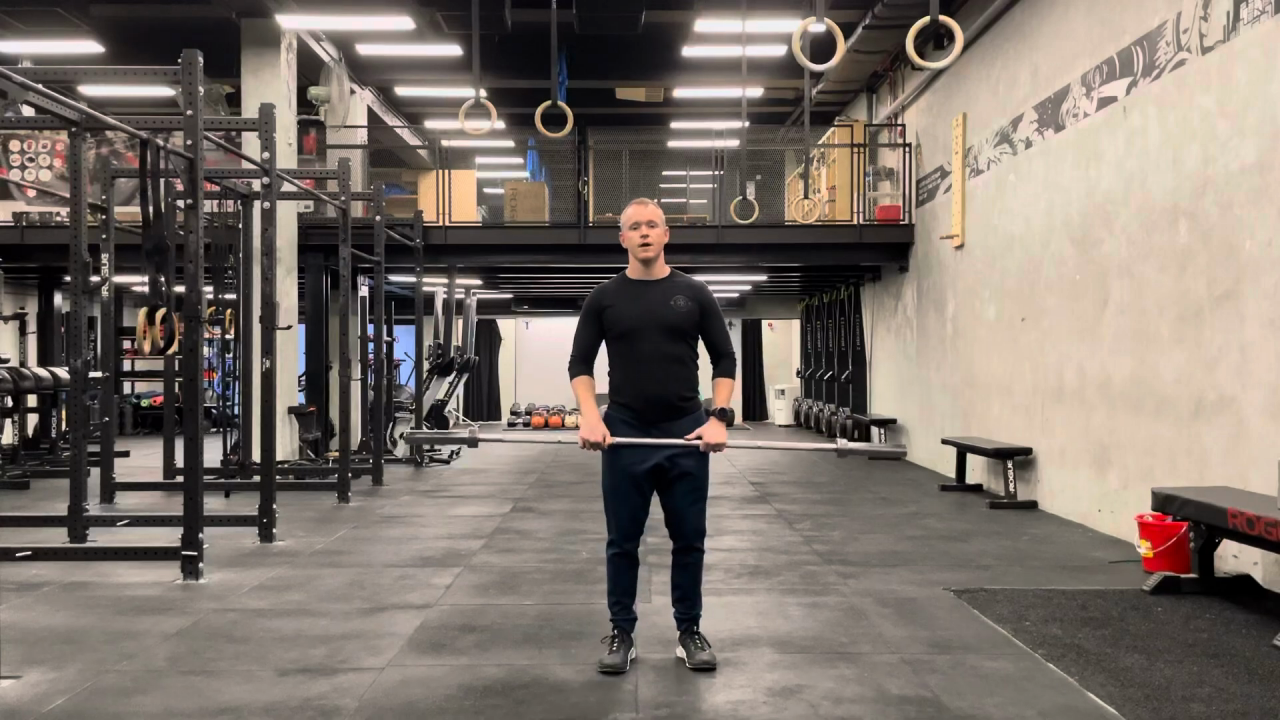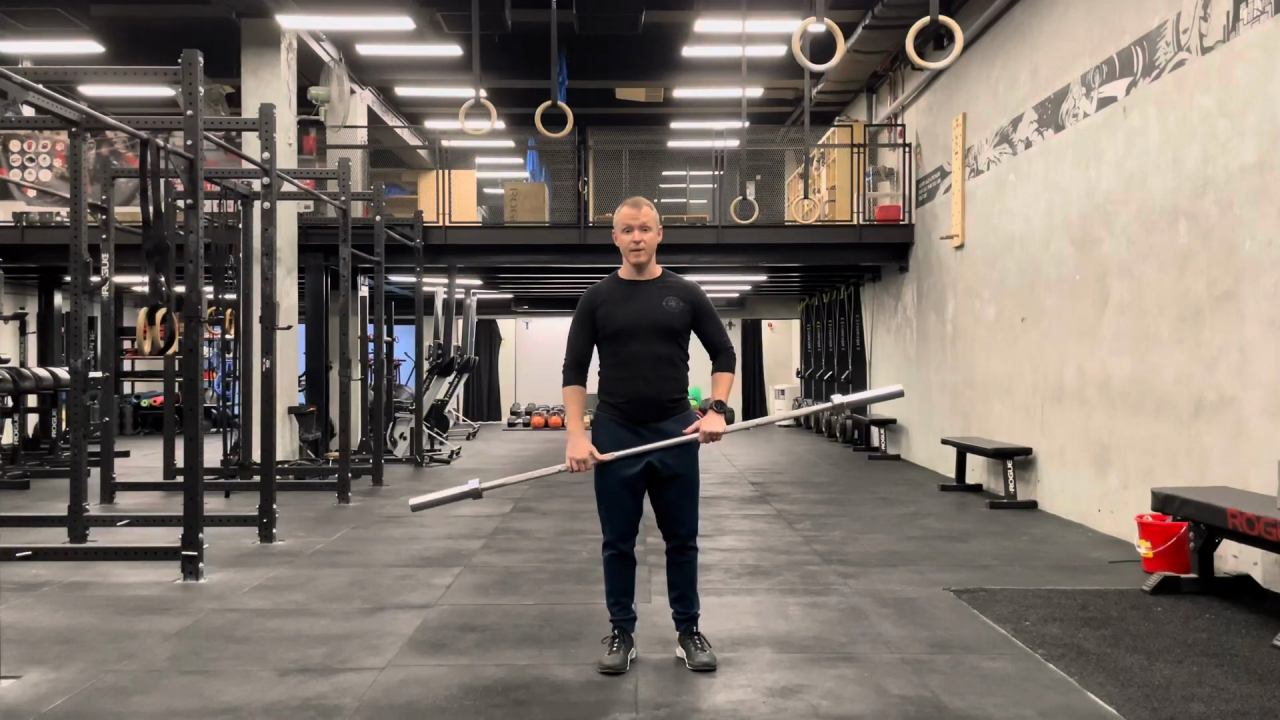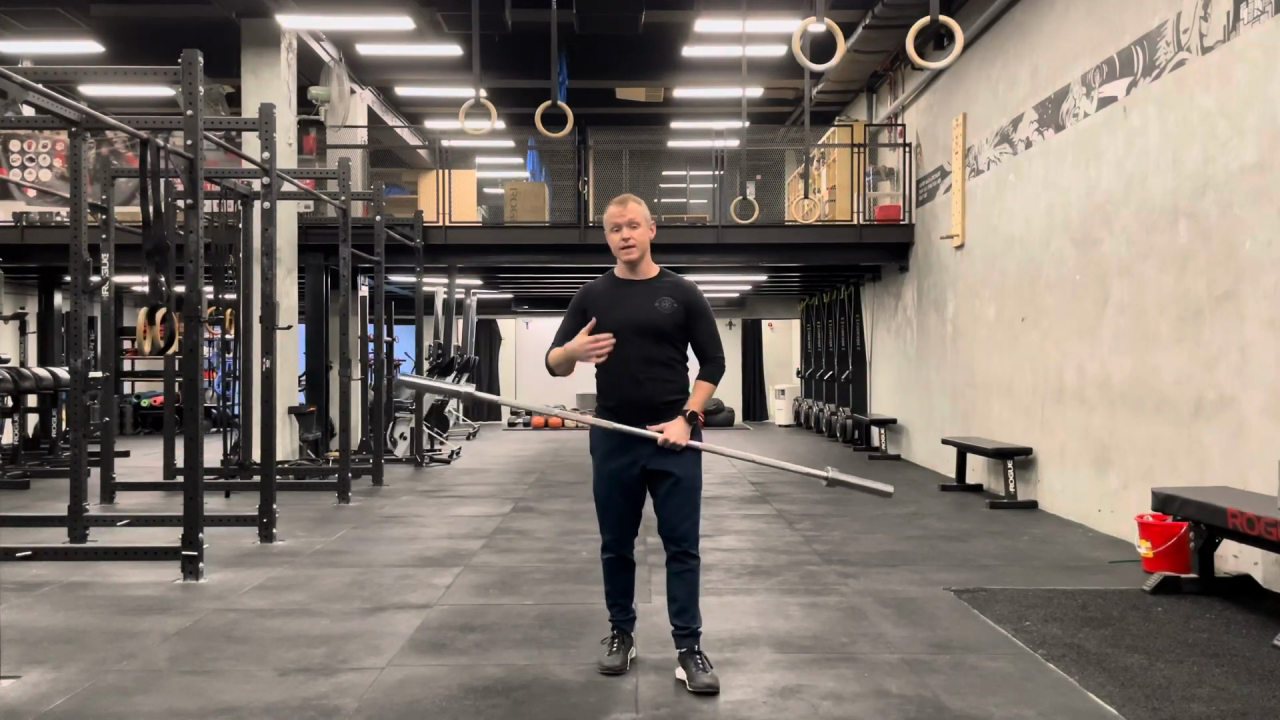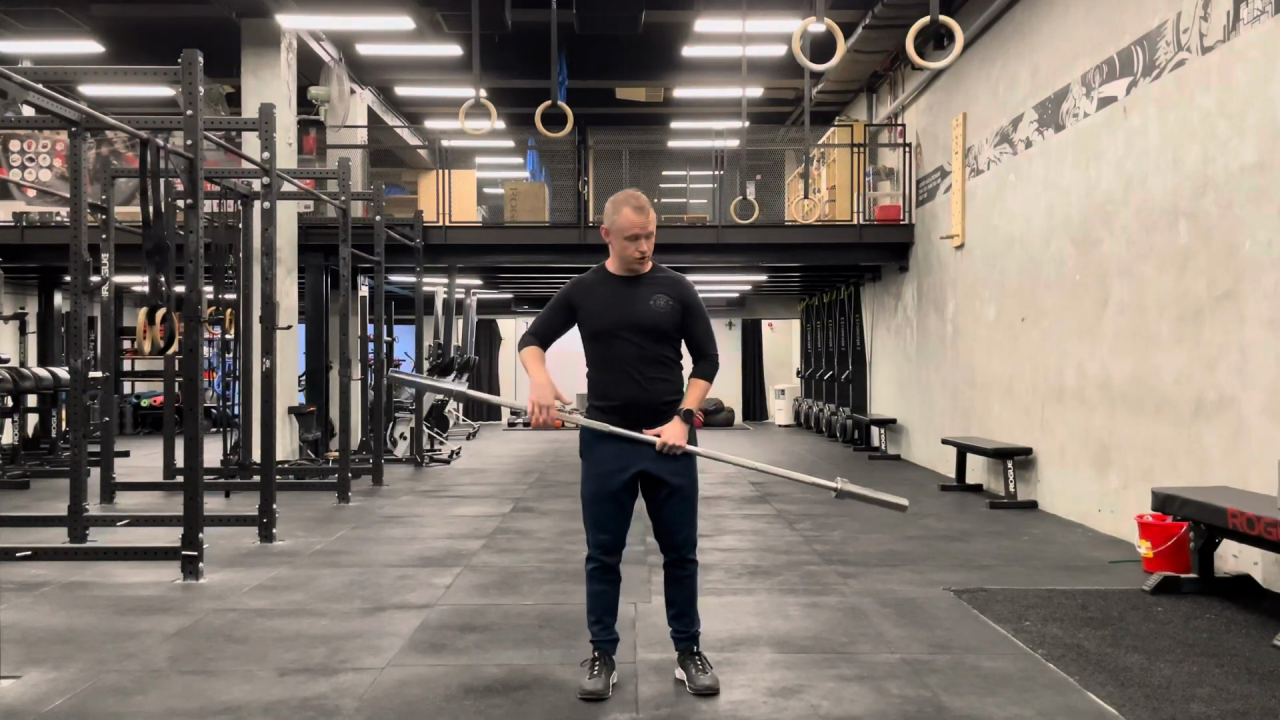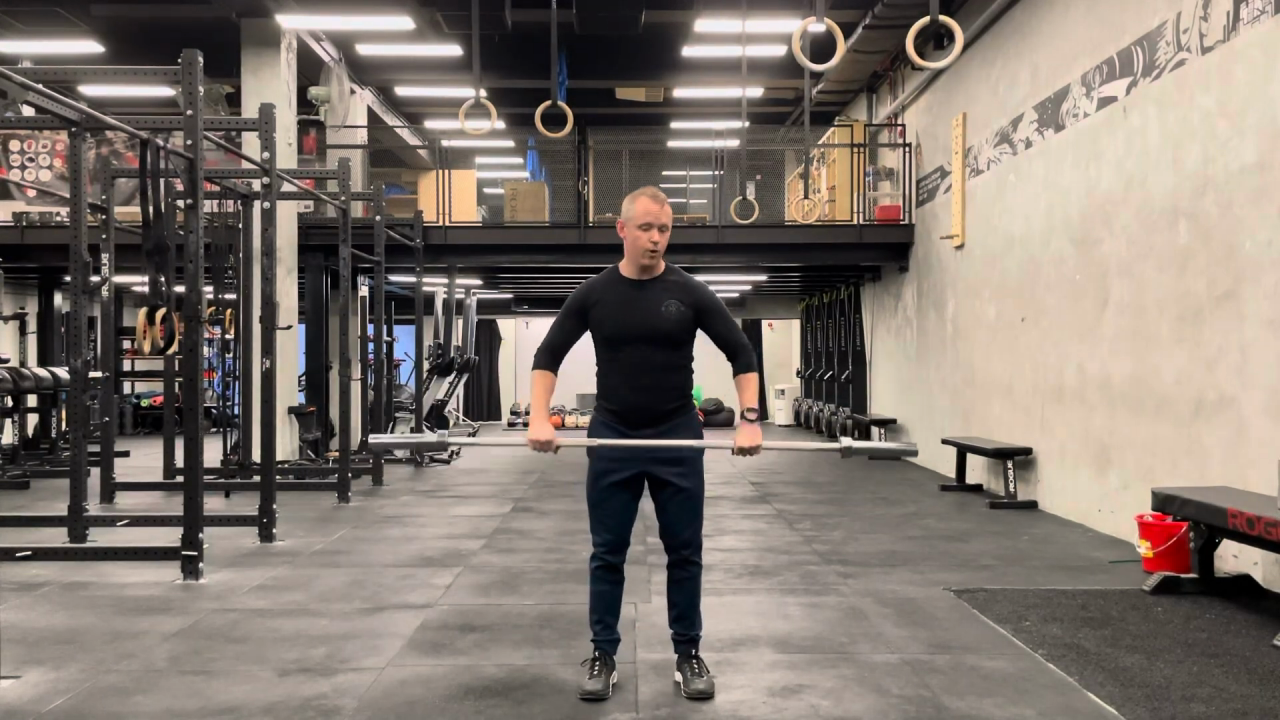
dt=1s
person 1, frame 1
left shoulder: (694, 293)
right shoulder: (604, 297)
left elbow: (724, 359)
right elbow: (580, 363)
left wrist: (719, 417)
right wrist: (590, 416)
left hip: (686, 433)
right hip: (625, 433)
left knee: (689, 538)
right knee: (622, 540)
left ankle: (689, 631)
right ankle: (621, 632)
person 1, frame 2
left shoulder: (686, 294)
right shoulder: (596, 299)
left elbow: (723, 353)
right elbow: (574, 370)
left wrist: (717, 409)
right wrist: (576, 434)
left hip: (675, 431)
right hip: (616, 433)
left knee: (682, 539)
right knee: (618, 541)
left ankle: (688, 631)
right ankle: (622, 633)
person 1, frame 3
left shoulder: (683, 293)
right shoulder: (592, 296)
left elbow: (713, 362)
right elbow: (554, 361)
left wrist: (687, 418)
right wrist: (572, 351)
left hip: (674, 437)
right hip: (613, 437)
left knee: (682, 545)
right knee: (616, 544)
left ankle: (688, 648)
right ankle: (621, 633)
person 1, frame 4
left shoulder: (676, 288)
right shoulder: (583, 290)
left elbow: (706, 360)
right elbow: (532, 338)
left wrist: (684, 418)
right wrist: (538, 379)
left hip: (668, 439)
right hip: (605, 439)
left knee: (680, 551)
right knee: (603, 554)
left ankle: (688, 651)
right ankle: (602, 655)
person 1, frame 5
left shoulder: (689, 292)
right shoulder: (593, 294)
left elbow: (740, 352)
right elbow: (548, 355)
left wrist: (749, 418)
right wrist: (540, 417)
left hip: (678, 436)
right hip: (612, 437)
left knee: (684, 551)
right knee: (607, 553)
left ankle: (688, 654)
right ankle: (603, 655)
